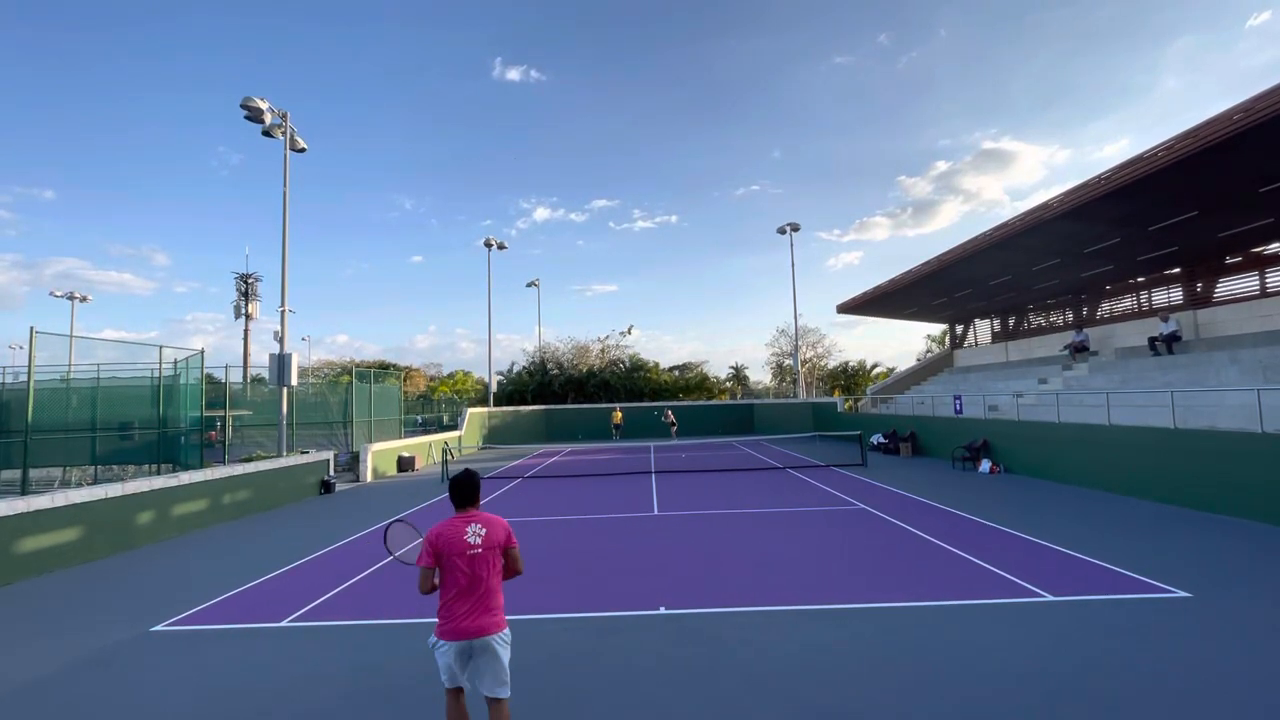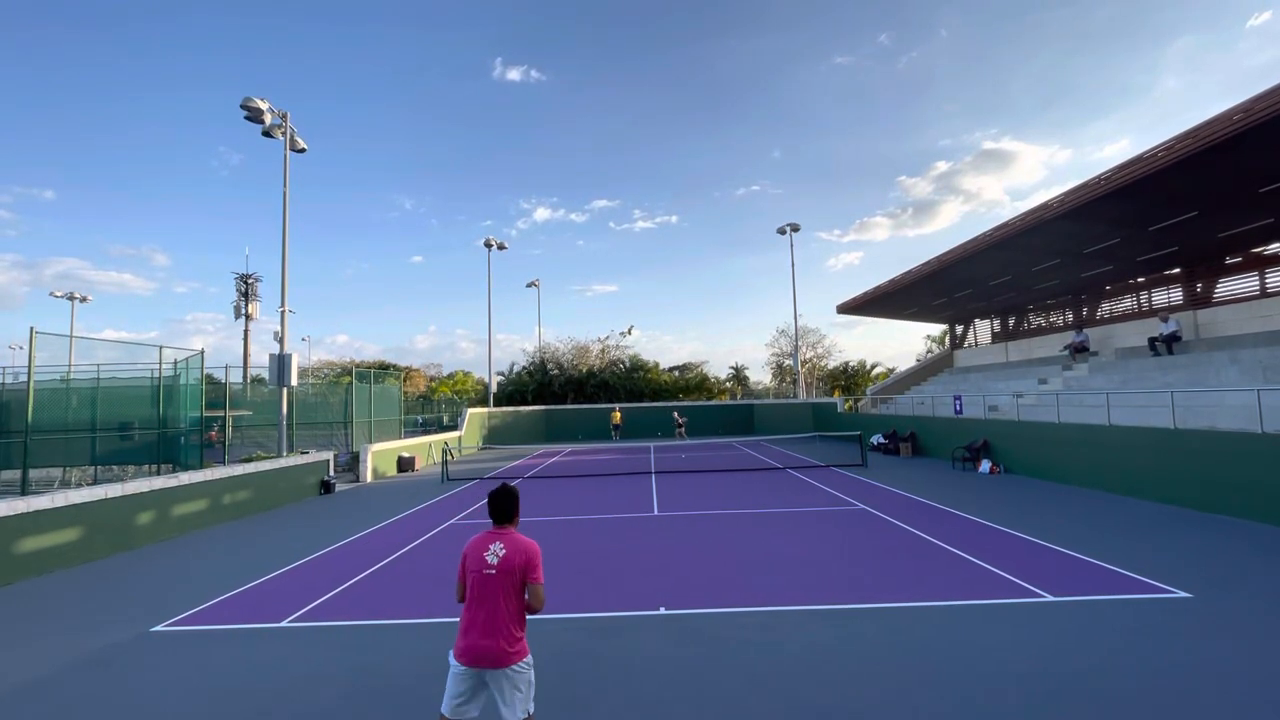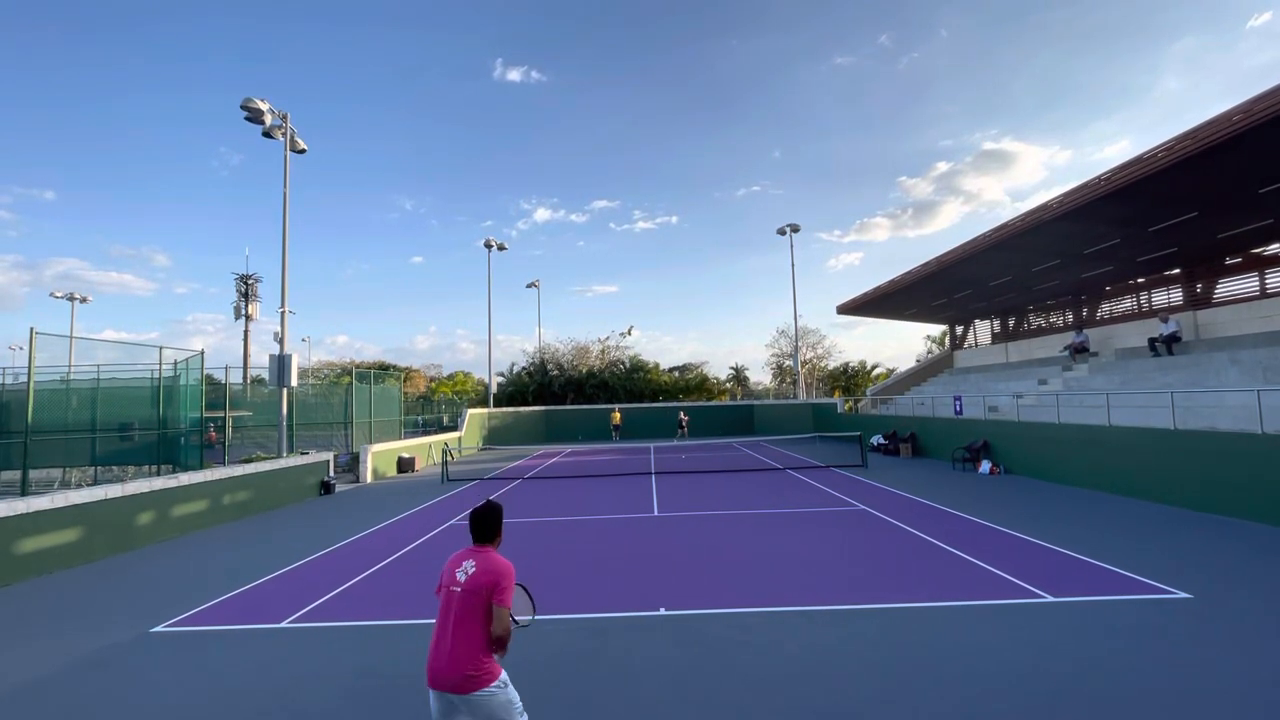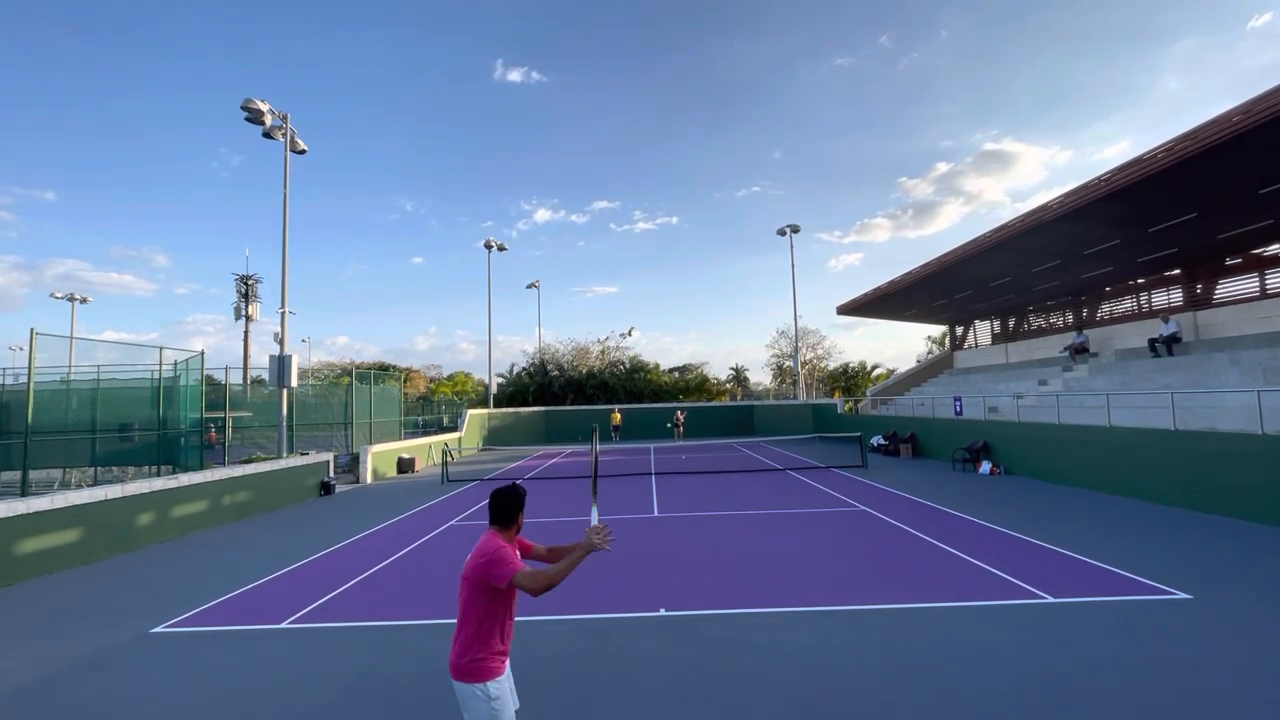
dt=0.5s
person 1, frame 1
left shoulder: (436, 533)
right shoulder: (500, 526)
left elbow: (425, 587)
right elbow: (516, 569)
left hip: (451, 631)
right hip: (491, 628)
left knee: (454, 692)
right knee: (498, 698)
person 1, frame 2
left shoulder: (471, 546)
right shoulder: (528, 548)
left elbow: (461, 596)
right elbow: (537, 604)
left hip: (467, 652)
right hip: (509, 654)
person 1, frame 3
left shoulder: (453, 562)
right shoulder: (501, 568)
right elbow: (499, 629)
right wrist: (500, 648)
left hip: (437, 673)
right hip: (476, 678)
person 1, frame 4
left shoulder: (503, 541)
right shoulder: (496, 551)
left elbow: (546, 553)
right elbow: (535, 584)
left wrist: (582, 546)
right wrist: (583, 550)
left hip: (476, 660)
right hip: (481, 668)
